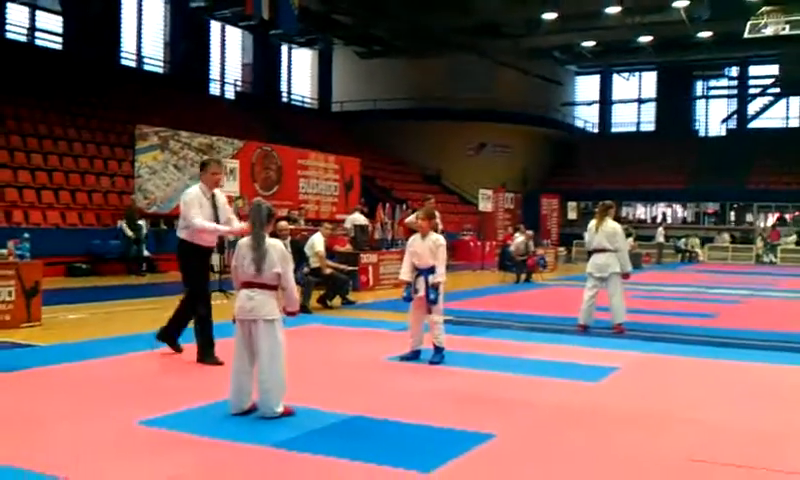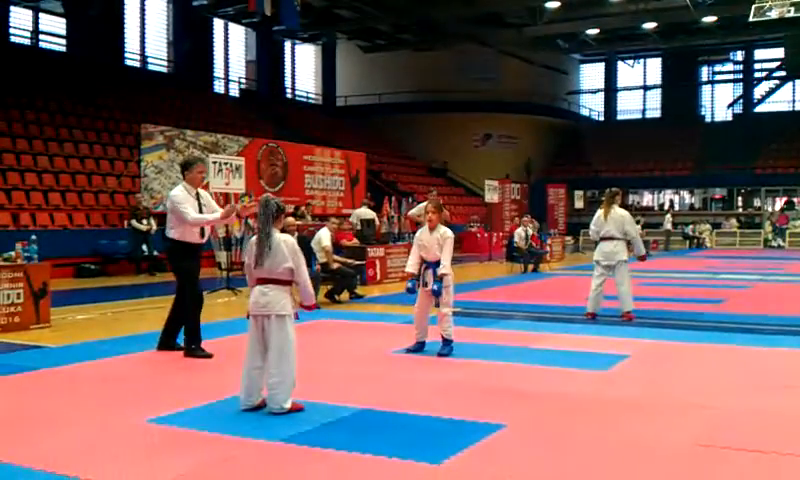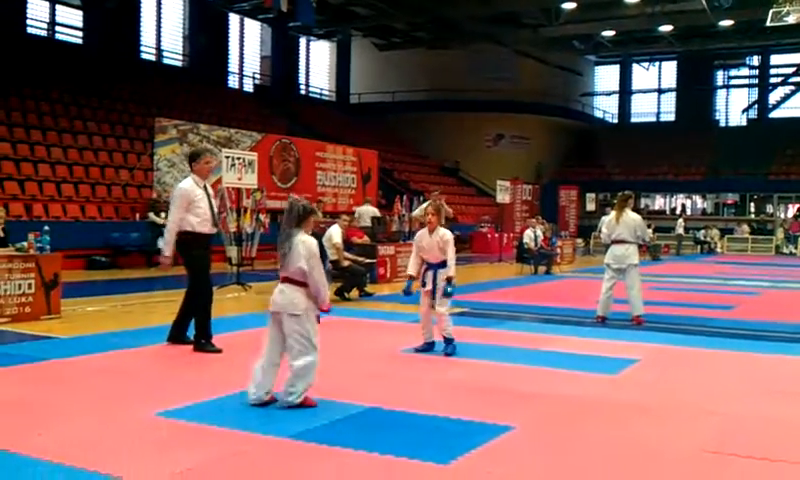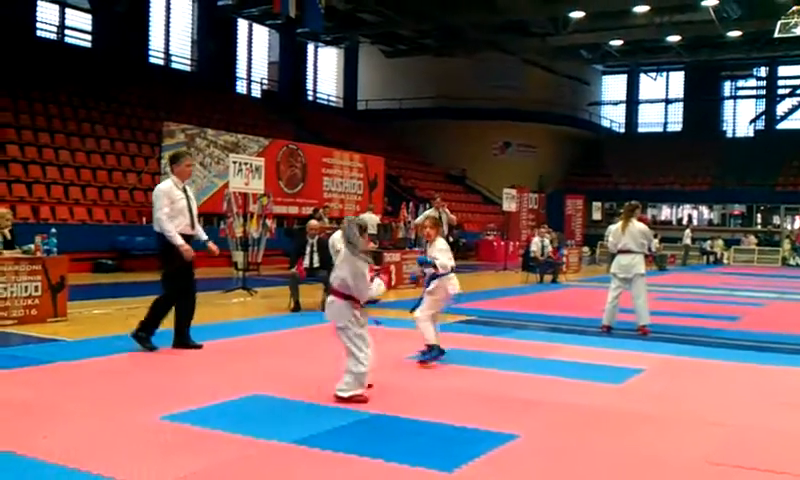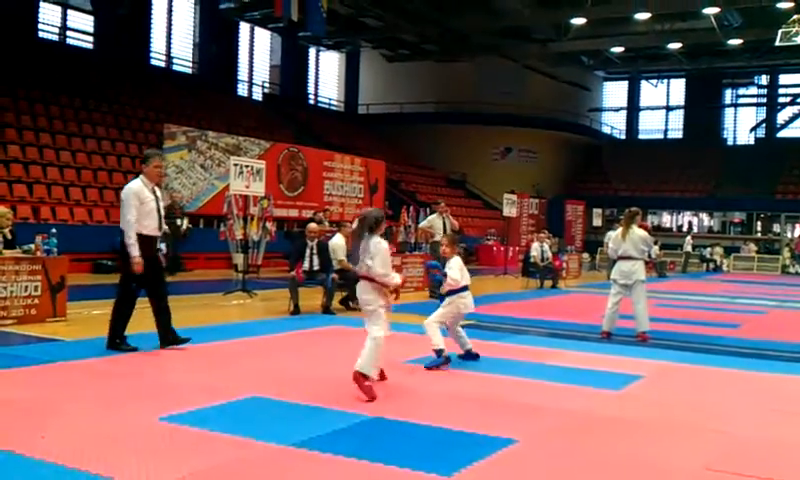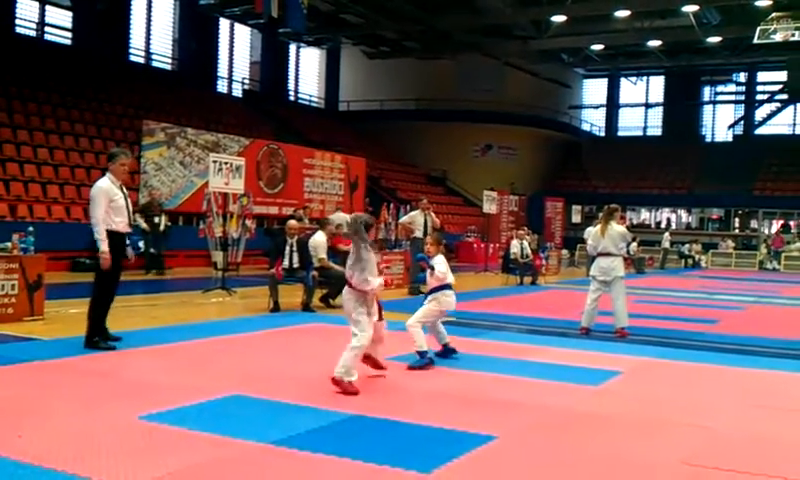
dt=0.5s
person 1, frame 1
left shoulder: (219, 197)
right shoulder: (191, 195)
left elbow: (230, 220)
right elbow: (196, 223)
left wrist: (242, 229)
right wrist: (227, 230)
left hip: (205, 252)
right hip: (190, 251)
left knee: (194, 297)
right knee: (200, 299)
left ankle: (168, 333)
right ankle: (206, 351)
person 1, frame 2
left shoulder: (203, 195)
right shoulder: (177, 195)
left elbow: (219, 216)
right elbow: (191, 219)
left wrist: (232, 213)
right wrist: (220, 216)
left hip: (194, 250)
right hip: (179, 250)
left knee: (184, 295)
right knee: (194, 296)
left ankle: (167, 340)
right ankle: (192, 345)
person 1, frame 3
left shoulder: (207, 188)
right shoulder: (185, 188)
right elbow: (173, 222)
right wrist: (167, 253)
left hip: (204, 242)
right hip: (191, 243)
left knee: (196, 289)
right knee: (204, 290)
left ankle: (178, 333)
right ankle: (202, 339)
person 1, frame 4
left shoulder: (187, 190)
right shoulder: (164, 189)
right elbow: (163, 220)
left wrist: (206, 241)
right wrist: (180, 244)
left hip: (186, 245)
right hip: (171, 245)
left knee: (187, 292)
right knee: (172, 292)
left ankle: (182, 337)
right ankle: (143, 332)
person 1, frame 5
left shoulder: (155, 191)
right shoulder: (133, 189)
right elbow: (131, 224)
left wrist: (156, 249)
right wrist: (135, 255)
left hip: (150, 245)
right hip: (137, 245)
left knee: (159, 291)
right knee: (128, 293)
left ankle: (167, 335)
right ankle: (115, 339)
person 1, frame 6
left shoulder: (120, 188)
right shoulder: (103, 187)
right elbow: (99, 220)
left wrist: (126, 246)
right wrist: (103, 249)
left hip: (119, 240)
right hip: (108, 241)
left knee: (110, 289)
right knee: (103, 289)
left ankle: (100, 330)
right ankle: (93, 337)
person 2, frame 1
left shoulder: (241, 245)
right shoulder: (276, 246)
left elbow: (236, 278)
right elbow: (287, 280)
right wrist: (292, 306)
left hip: (244, 303)
right hip: (266, 304)
left knee: (243, 356)
right knee: (270, 356)
left ankle: (240, 403)
right ankle: (271, 406)
person 2, frame 2
left shoulder: (253, 242)
right shoulder: (287, 241)
left elbow: (249, 275)
right elbow: (301, 274)
right wrist: (308, 300)
left hip: (257, 299)
right hip: (279, 300)
left knee: (255, 352)
right knee: (281, 353)
left ankle: (250, 399)
right ankle: (280, 402)
person 2, frame 3
left shoulder: (285, 240)
right shoulder: (308, 242)
right elbow: (316, 277)
right wrist: (324, 302)
left hip: (281, 295)
right hip: (298, 300)
left knee: (273, 349)
right knee: (306, 350)
left ankle: (259, 394)
right ankle: (294, 396)
person 2, frame 4
left shoulder: (344, 253)
right shoulder: (359, 259)
right elbow: (364, 293)
left wrist: (369, 280)
right wrist: (380, 283)
left hip: (335, 303)
right hip: (346, 309)
left knee: (357, 349)
right knee: (361, 354)
left ankle: (357, 379)
right ankle: (347, 391)
person 2, frame 5
left shoulder: (365, 240)
right shoulder: (380, 244)
right elbow: (380, 272)
right wrist: (397, 279)
left hip: (365, 287)
right hip: (374, 291)
left knee: (380, 328)
right knee: (377, 333)
left ankle: (374, 367)
right ankle: (363, 373)
person 2, frame 6
left shoulder: (359, 247)
right shoulder: (364, 251)
right elbow: (363, 282)
left wrist: (378, 270)
right wrist: (381, 281)
left hip: (362, 297)
right hip: (357, 298)
left knee: (378, 326)
right knee: (362, 336)
left ankle: (368, 354)
right ankle: (342, 377)
person 3, frame 1
left shoulder: (438, 240)
right shoulder: (412, 240)
left elbow: (440, 264)
right elbow: (407, 262)
left wrist: (436, 285)
right wrist: (407, 284)
left hip: (432, 280)
right hip: (417, 280)
left knee: (435, 317)
right knee: (415, 317)
left ankle: (438, 350)
right ankle: (415, 349)
person 3, frame 2
left shoulder: (446, 233)
right shoulder: (420, 234)
left elbow: (446, 257)
right elbow: (415, 255)
left wrist: (440, 278)
right wrist: (412, 276)
left hip: (441, 274)
right hip: (426, 273)
left knee: (444, 310)
right knee: (420, 309)
left ankle: (447, 342)
right ankle: (420, 341)
person 3, frame 3
left shoulder: (446, 235)
right shoulder: (420, 235)
left elbow: (450, 259)
right elbow: (415, 258)
left wrist: (449, 281)
right wrist: (410, 279)
left hip: (442, 273)
right hip: (427, 274)
left knee: (441, 309)
right knee: (425, 310)
left ankle: (449, 341)
right ankle: (428, 341)
person 3, frame 4
left shoulder: (440, 244)
right shoulder: (431, 244)
left elbow: (445, 264)
left wrist: (430, 263)
right wrist: (424, 270)
left hip: (443, 284)
right hip: (437, 283)
left knee: (421, 316)
right knee: (429, 315)
left ankle: (433, 349)
right ankle: (433, 346)
person 3, frame 5
left shoulder: (454, 262)
right shoulder: (455, 261)
left elbow: (455, 281)
left wrist: (442, 273)
right wrist: (443, 280)
left hip: (457, 300)
right hip: (462, 299)
left knee: (431, 323)
right knee: (451, 325)
left ankle: (442, 356)
right ankle: (470, 352)
person 3, frame 6
left shoulder: (438, 260)
right shoulder: (435, 259)
left elbow: (442, 275)
left wrist: (429, 266)
right wrist: (426, 278)
left hip: (440, 298)
right hip: (442, 297)
left knee: (413, 323)
right knee: (432, 321)
left ankle: (424, 358)
right ankle: (447, 347)
person 4, frame 1
left shoulder: (592, 224)
right shoulder: (615, 226)
left elbow: (588, 244)
right elbow: (621, 249)
right wrist: (626, 268)
left hip: (595, 260)
right hip: (610, 261)
left knee: (590, 292)
right knee: (615, 293)
left ankle: (583, 322)
right ankle: (618, 324)
person 4, frame 2
left shoulder: (599, 213)
right shoulder: (624, 214)
left elbow: (593, 233)
right elbow: (633, 234)
right wrist: (640, 252)
left hip: (602, 249)
right hip: (618, 249)
left knee: (597, 280)
right knee: (623, 282)
left ankle: (591, 310)
right ankle: (627, 311)
person 4, frame 3
left shoulder: (612, 217)
right shoulder: (635, 218)
left elbow: (605, 237)
right elbow: (644, 237)
right wrist: (635, 238)
left hip: (614, 251)
right hip: (629, 252)
left knee: (608, 284)
right knee: (633, 285)
left ankle: (601, 314)
right ankle: (637, 315)
person 4, frame 4
left shoulder: (618, 227)
right shoulder: (642, 227)
left elbow: (611, 246)
right elbow: (649, 241)
left hip: (620, 261)
right hip: (636, 261)
left knee: (614, 293)
right knee: (639, 295)
left ankle: (606, 323)
right ankle: (642, 325)
person 4, frame 5
left shoulder: (618, 233)
right shoulder: (642, 234)
left elbow: (611, 252)
right elbow: (649, 247)
left hip: (621, 267)
right hip: (636, 268)
left knee: (614, 299)
right knee: (639, 301)
left ankle: (606, 329)
right ankle: (641, 331)
person 4, frame 6
left shoulder: (597, 229)
right shoulder: (620, 230)
left elbow: (590, 248)
right elbow: (628, 239)
left hip: (600, 264)
right hip: (615, 264)
left knee: (593, 296)
right knee: (618, 297)
left ankle: (585, 325)
right ankle: (620, 327)
